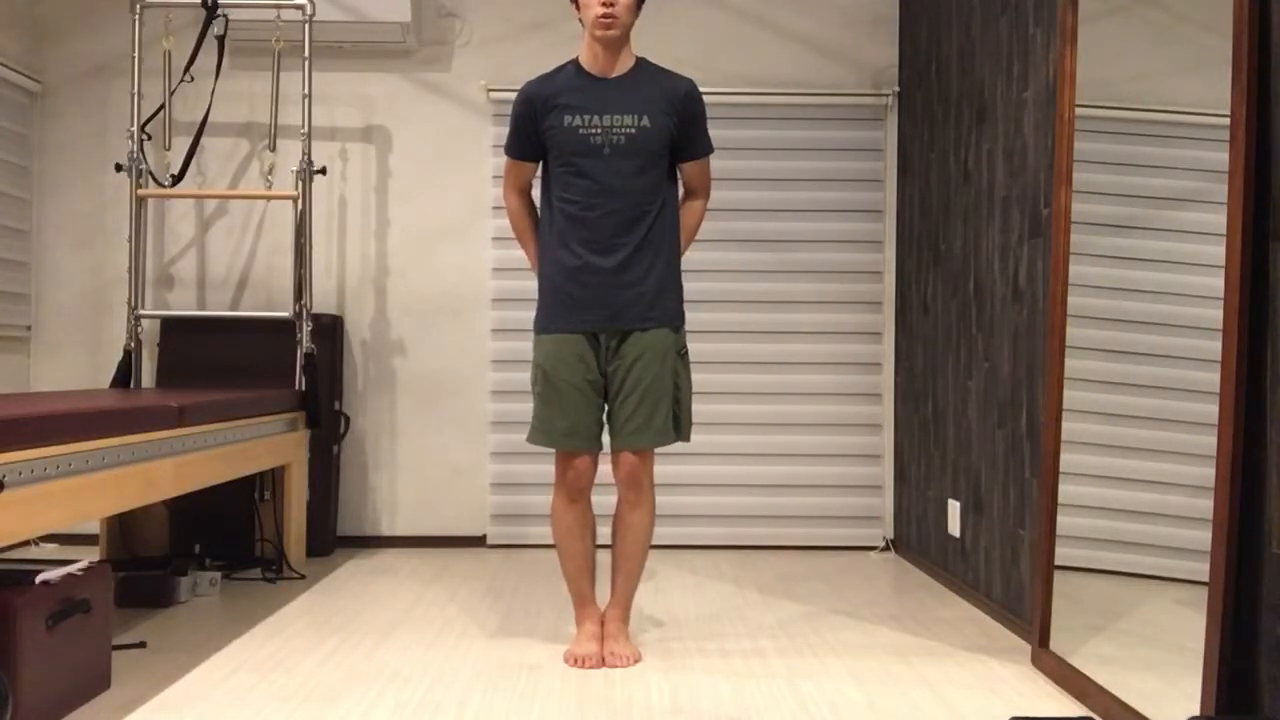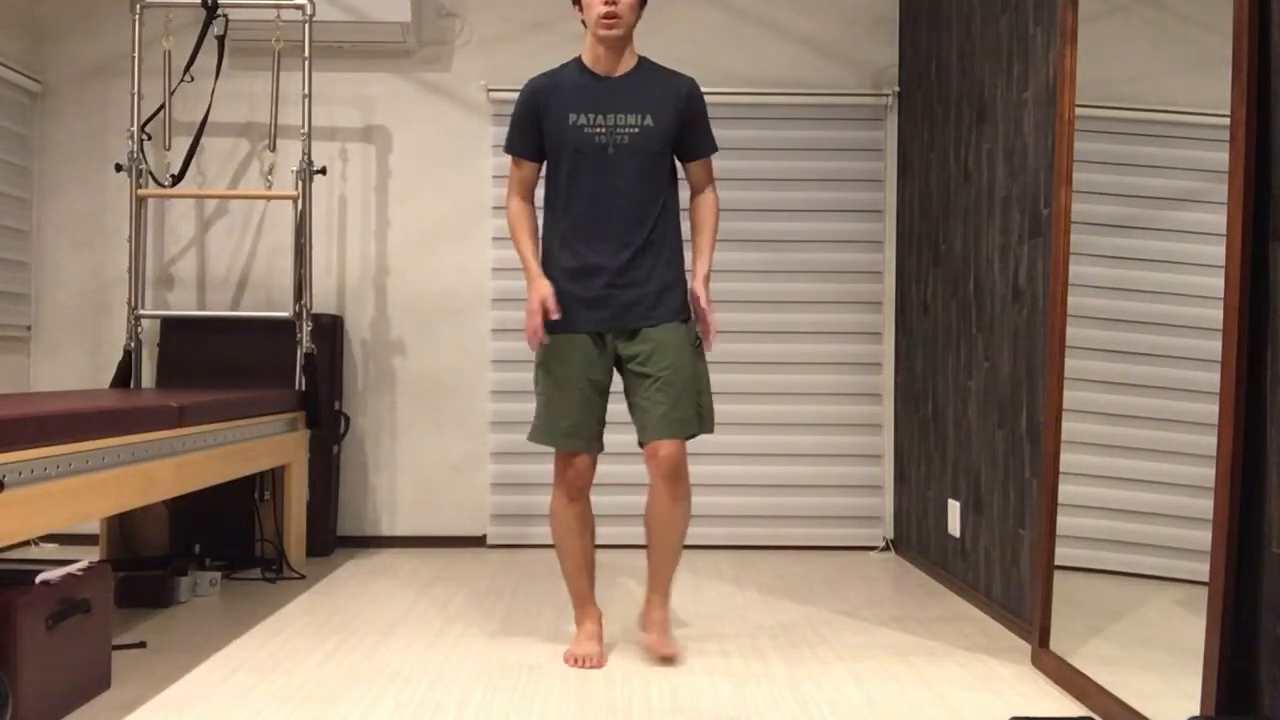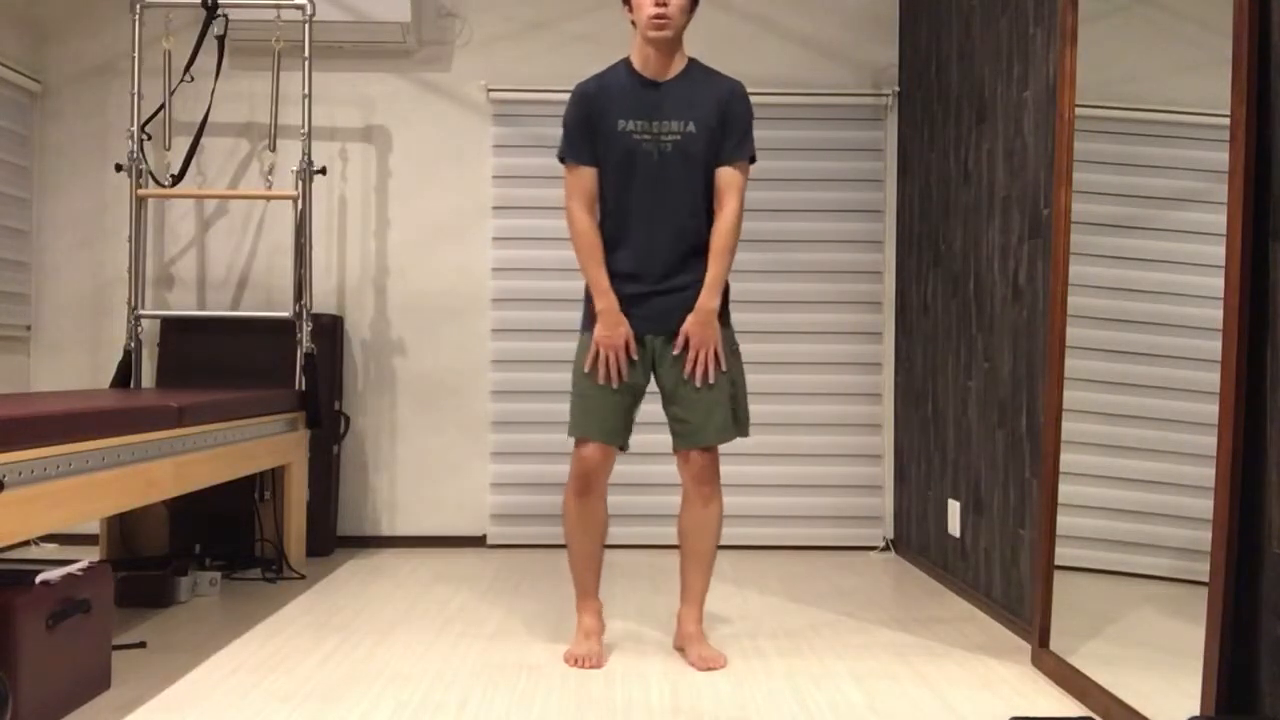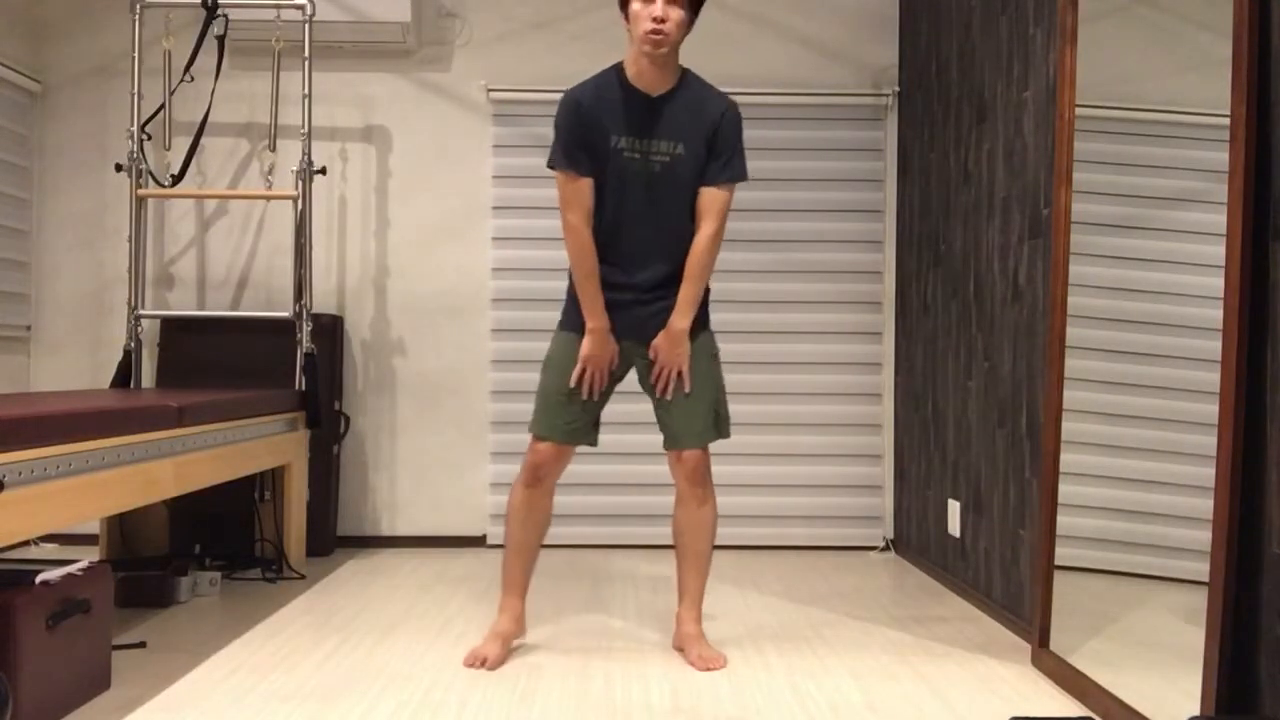
dt=0.5s
person 1, frame 1
left shoulder: (676, 95)
right shoulder: (541, 97)
left elbow: (696, 192)
right elbow: (516, 192)
left wrist: (656, 262)
right wrist: (552, 269)
left hip: (649, 316)
right hip: (566, 316)
left knee: (634, 471)
right knee: (573, 473)
left ankle: (618, 618)
right ankle: (585, 618)
person 1, frame 2
left shoulder: (676, 93)
right shoulder: (544, 94)
left elbow: (703, 189)
right elbow: (519, 195)
left wrist: (701, 272)
right wrist: (536, 277)
left hip: (659, 311)
right hip: (573, 311)
left knee: (669, 462)
right knee: (572, 471)
left ankle: (657, 607)
right ankle: (586, 618)
person 1, frame 3
left shoulder: (724, 97)
right shoulder: (594, 97)
left elbow: (729, 207)
right elbow: (581, 210)
left wrist: (708, 306)
right wrist: (606, 309)
left hip: (694, 312)
right hip: (615, 311)
left knee: (700, 466)
right knee: (588, 464)
left ankle: (690, 622)
right ankle: (588, 616)
person 1, frame 4
left shoulder: (716, 114)
right shoulder: (584, 105)
left elbow: (709, 228)
right elbow: (577, 223)
left wrist: (678, 327)
right wrist: (597, 326)
left hip: (676, 317)
right hip: (591, 313)
left knee: (693, 466)
right knee: (542, 460)
left ankle: (689, 623)
right ankle: (510, 615)
